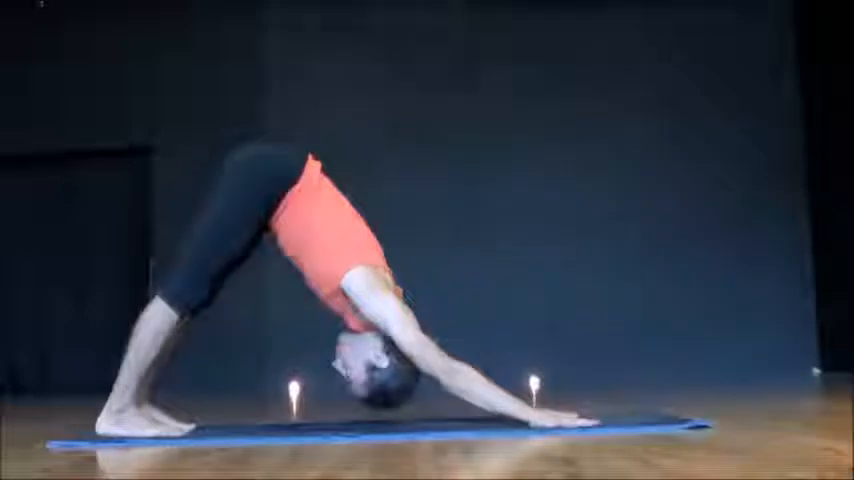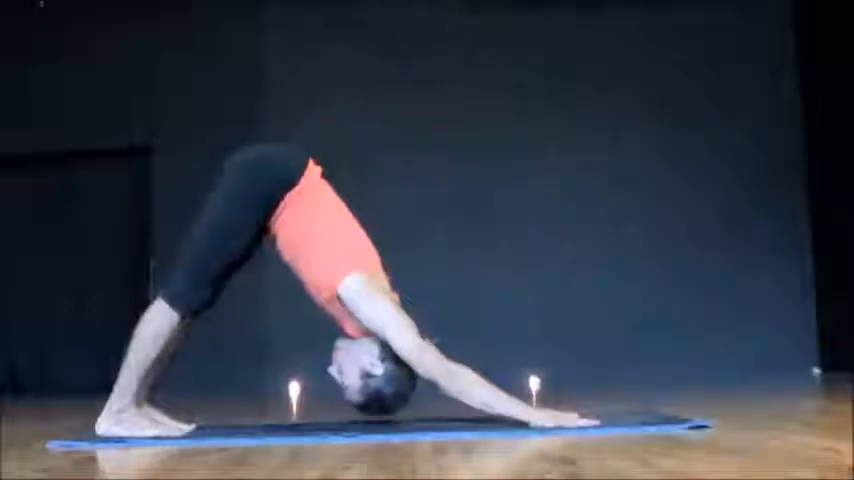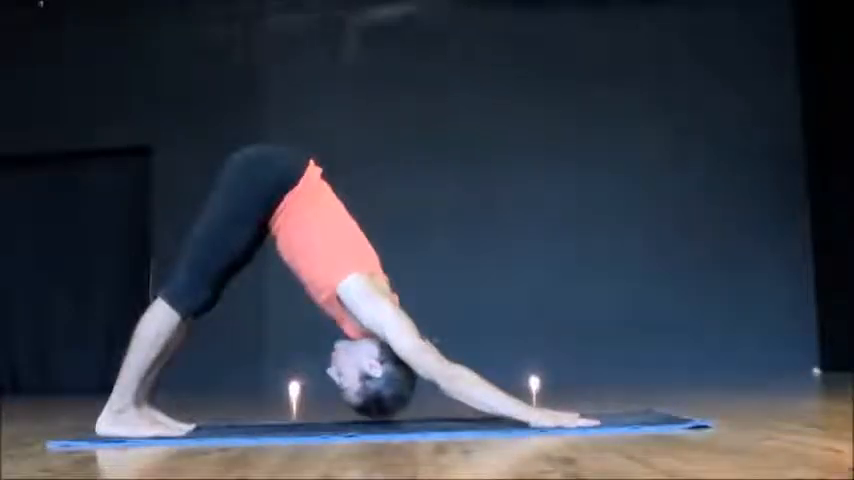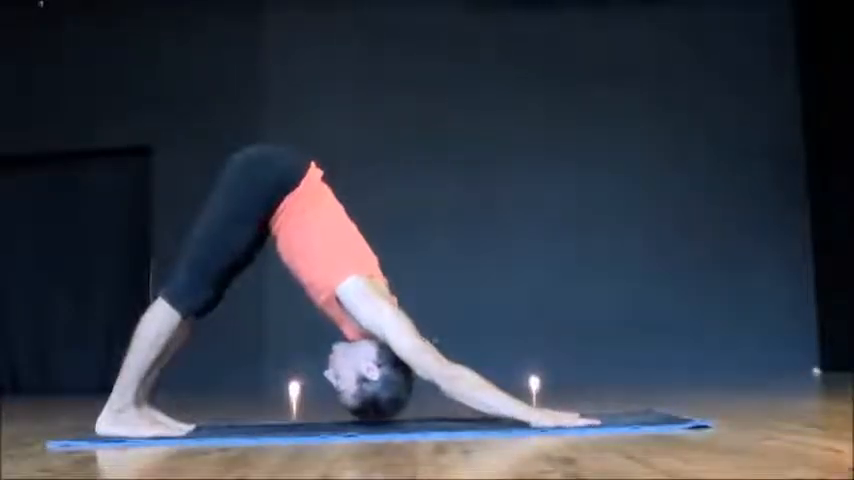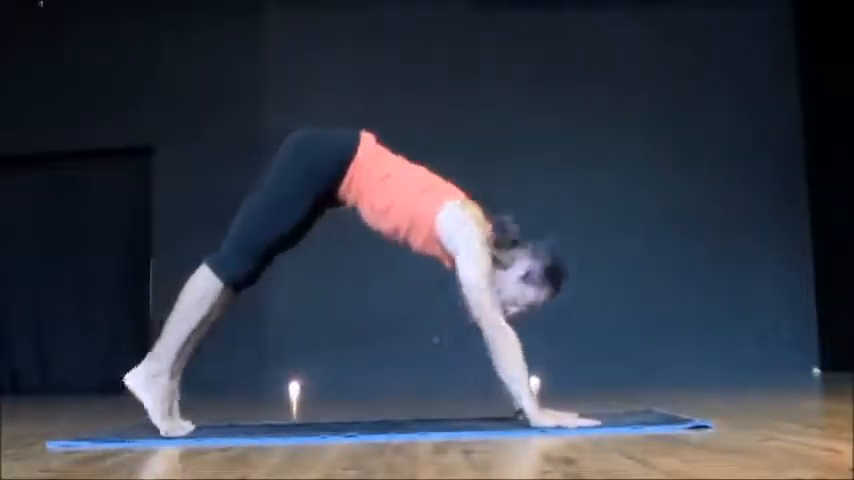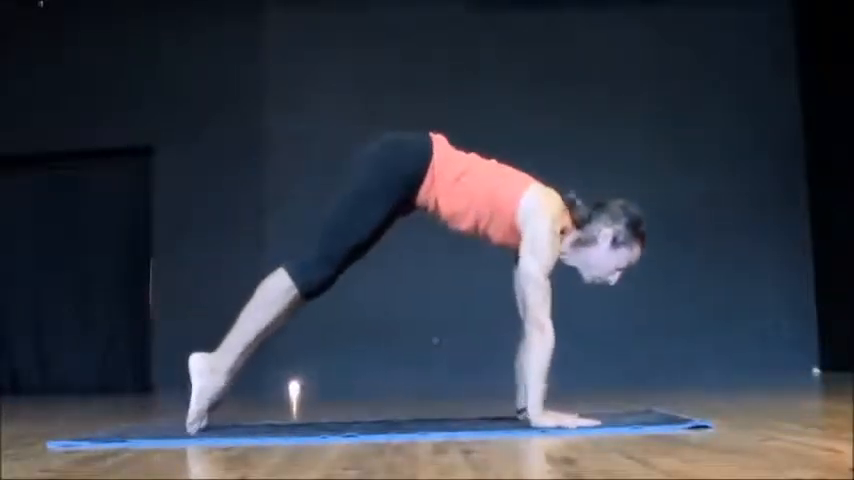
dt=0.7s
person 1, frame 1
left shoulder: (375, 306)
right shoulder: (372, 302)
left elbow: (445, 369)
right elbow: (446, 369)
left hip: (278, 188)
right hip: (269, 180)
left knee: (194, 293)
right knee: (187, 289)
left ankle: (137, 403)
right ankle: (118, 409)
person 1, frame 2
right shoulder: (370, 309)
left elbow: (445, 373)
right elbow: (446, 373)
left hip: (278, 190)
right hip: (269, 181)
left knee: (196, 294)
right knee: (186, 289)
left ankle: (136, 403)
right ankle: (117, 410)
person 1, frame 3
right shoulder: (370, 309)
left elbow: (445, 374)
right elbow: (446, 375)
left hip: (279, 189)
right hip: (269, 180)
left knee: (195, 296)
right knee: (187, 291)
left ankle: (136, 404)
right ankle: (119, 410)
person 1, frame 4
right shoulder: (369, 310)
left elbow: (445, 374)
right elbow: (446, 375)
left hip: (279, 191)
right hip: (269, 182)
left knee: (198, 297)
right knee: (189, 291)
left ankle: (137, 403)
right ankle: (119, 409)
person 1, frame 5
left shoulder: (481, 243)
right shoulder: (472, 243)
left elbow: (494, 329)
right elbow: (493, 329)
left wrist: (527, 403)
right wrist: (534, 411)
left hip: (335, 166)
right hip: (326, 160)
left knee: (241, 269)
right knee: (235, 261)
left ankle: (165, 380)
right ankle: (155, 371)
person 1, frame 6
left shoulder: (548, 231)
right shoulder: (546, 224)
left elbow: (534, 326)
right elbow: (538, 324)
left wrist: (526, 404)
right wrist: (538, 412)
left hip: (411, 172)
right hip: (404, 165)
left knee: (318, 273)
right knee: (315, 268)
left ankle: (221, 368)
right ankle: (221, 365)
